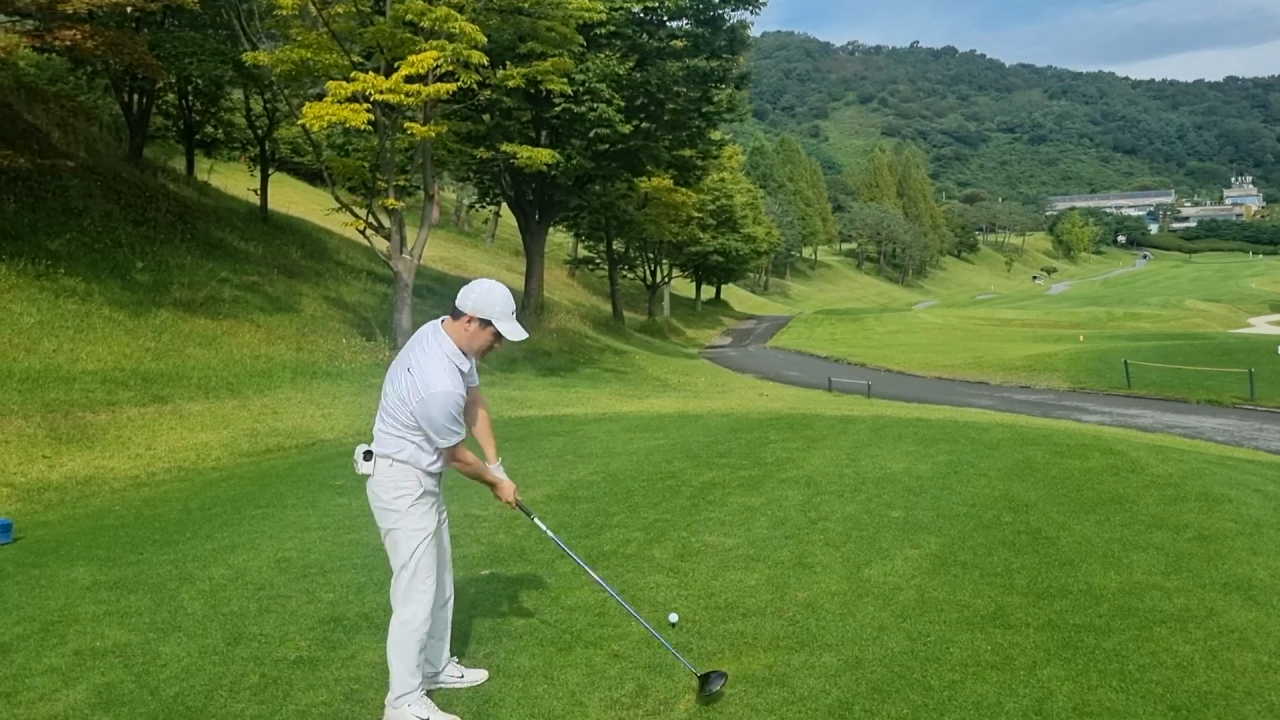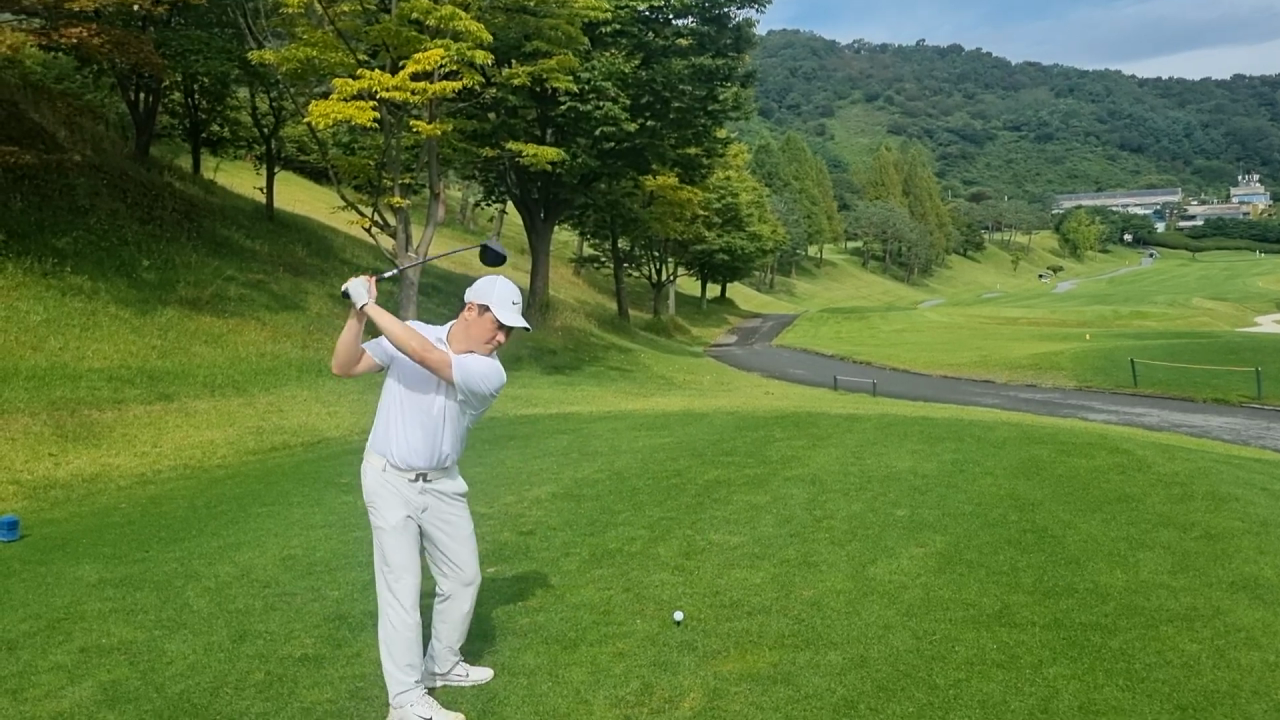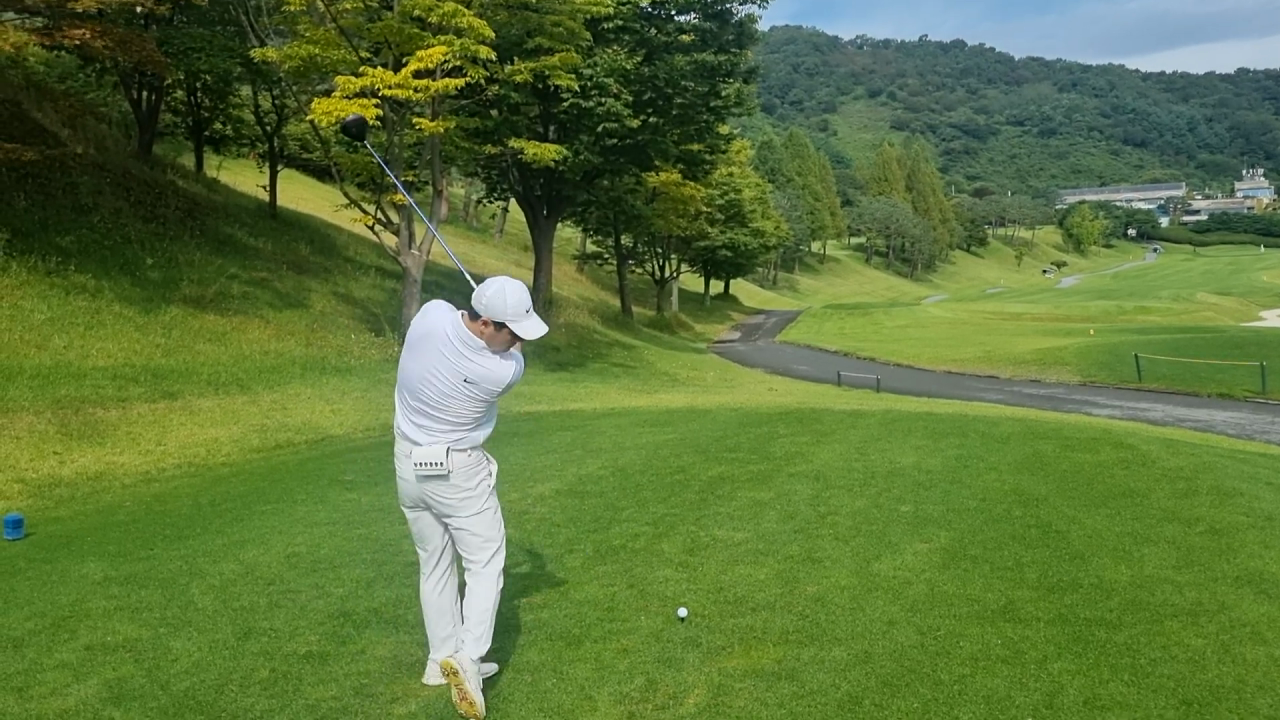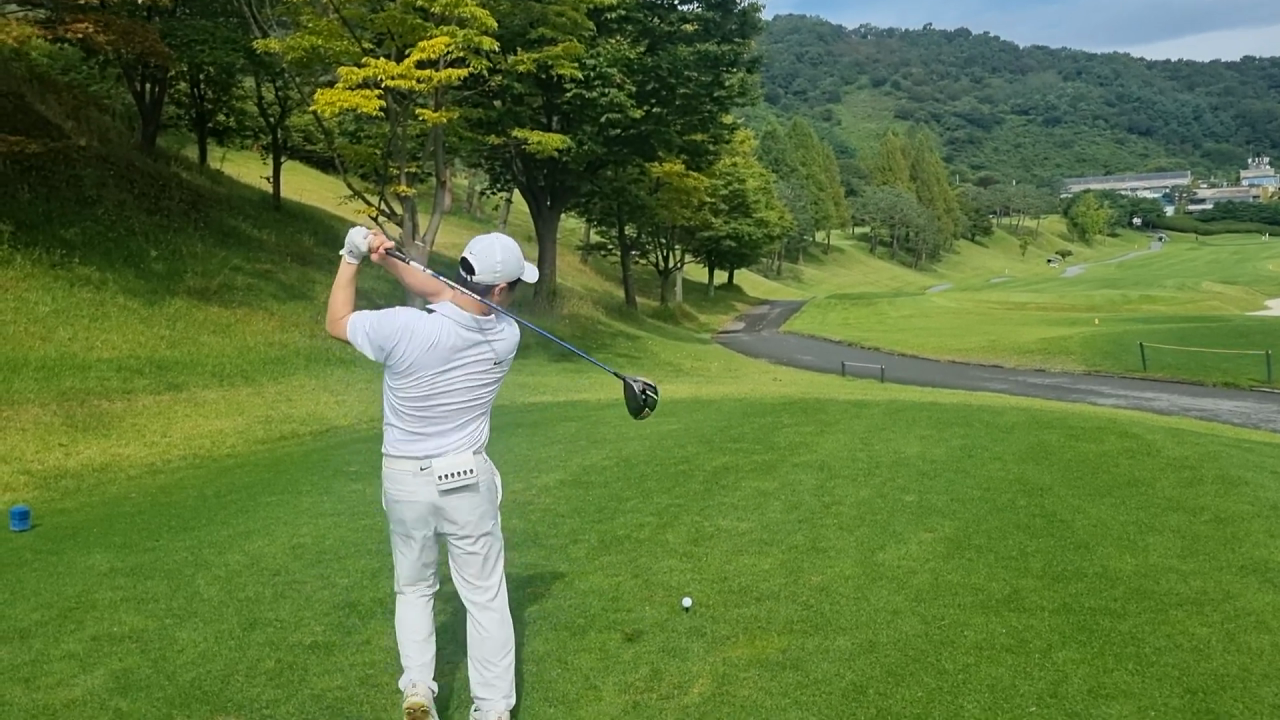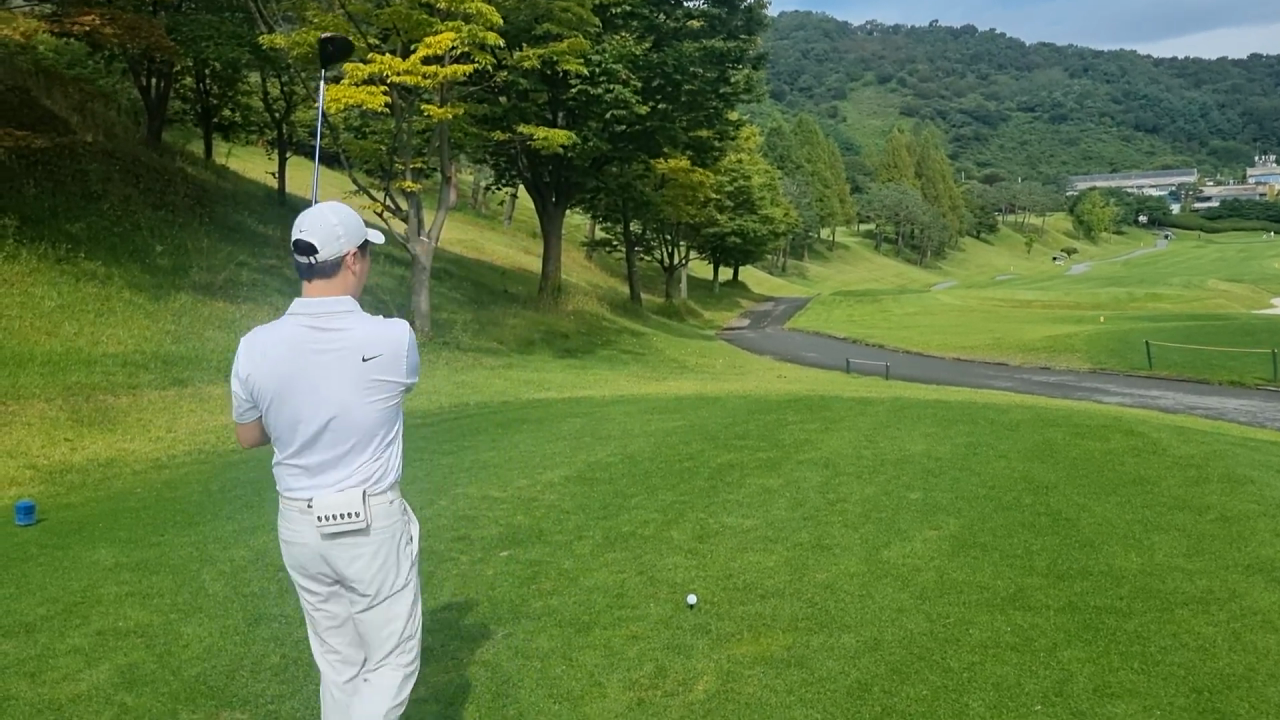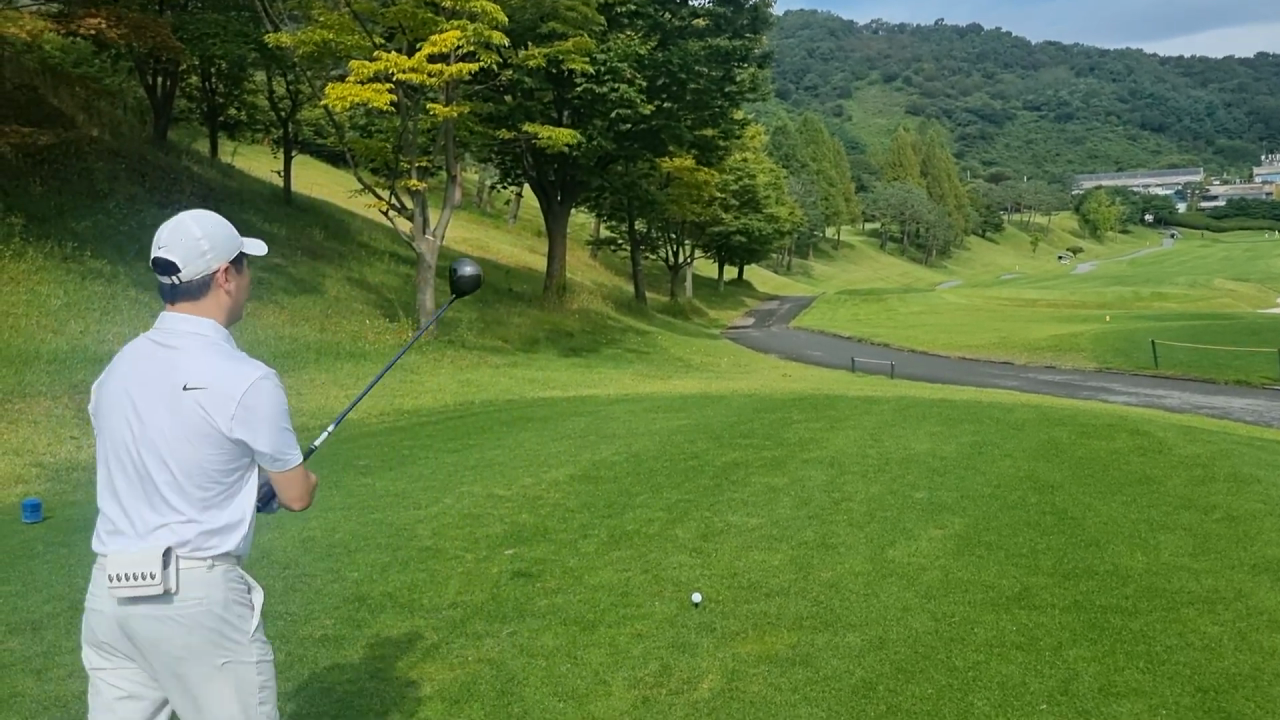
dt=0.7s
person 1, frame 1
left shoulder: (440, 329)
right shoulder: (436, 381)
left elbow: (474, 402)
right elbow: (455, 455)
left wrist: (495, 463)
right wrist: (497, 480)
left hip: (422, 479)
right hip: (401, 483)
left knee: (436, 578)
right knee: (416, 590)
left ankle: (434, 666)
person 1, frame 2
left shoulder: (489, 374)
right shoulder: (415, 333)
left elbow: (424, 356)
right elbow: (343, 367)
left wrist: (370, 305)
right wrist: (357, 312)
left hip: (441, 484)
right hip: (389, 480)
left knee: (463, 578)
right knee: (400, 590)
left ankle: (441, 665)
person 1, frame 3
left shoulder: (432, 314)
right shoulder: (503, 371)
right wrist: (504, 335)
left hip: (409, 464)
right hip: (459, 472)
left knee: (434, 565)
right knee: (485, 565)
left ankle: (443, 658)
right ankle: (464, 656)
person 1, frame 4
left shoulder: (403, 329)
right shoulder: (506, 336)
left elbow: (337, 323)
right elbow: (449, 297)
left wrist: (353, 255)
right wrist: (391, 261)
left hip: (404, 480)
right hip: (467, 481)
left knee: (413, 589)
right knee: (484, 596)
person 1, frame 5
left shoulder: (257, 348)
right shoulder: (394, 338)
left elbow: (249, 436)
left hip: (298, 526)
right hip: (371, 524)
left knee: (338, 667)
right knee: (389, 664)
person 1, frame 6
left shoulder: (118, 368)
right shoulder: (245, 379)
right elbow: (298, 495)
right wrist: (261, 474)
left hip: (109, 592)
right hip: (197, 594)
